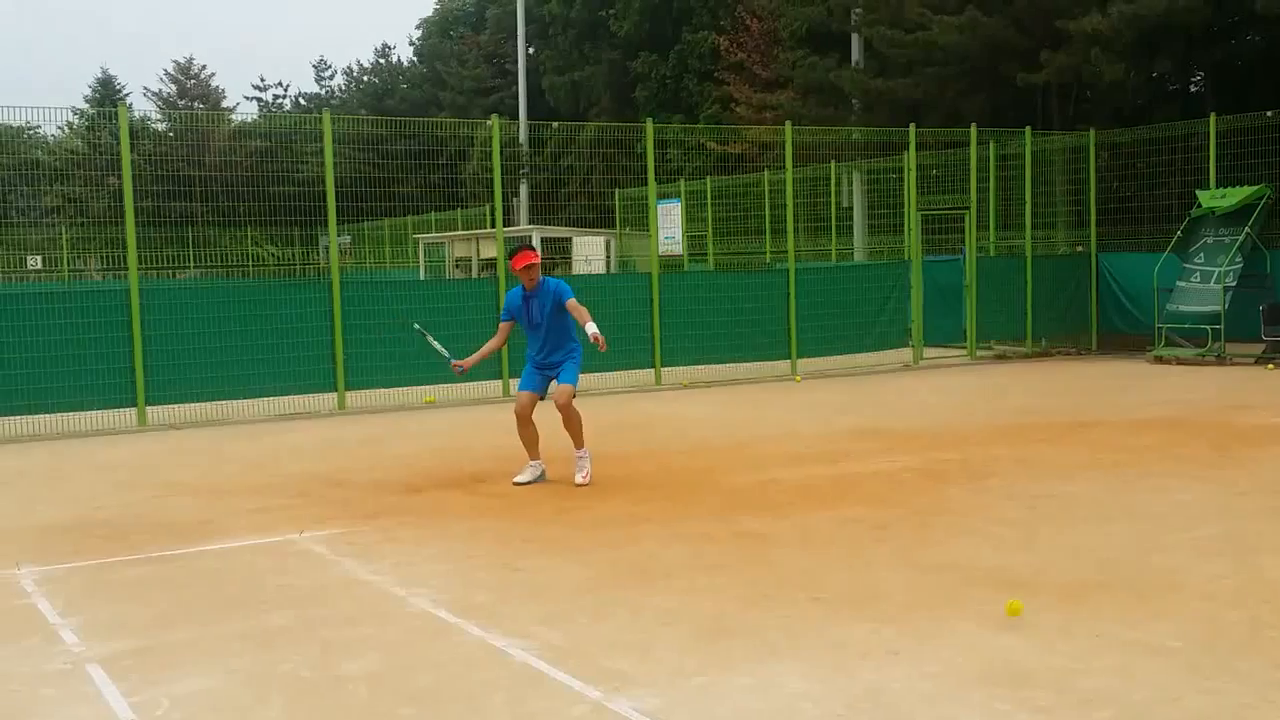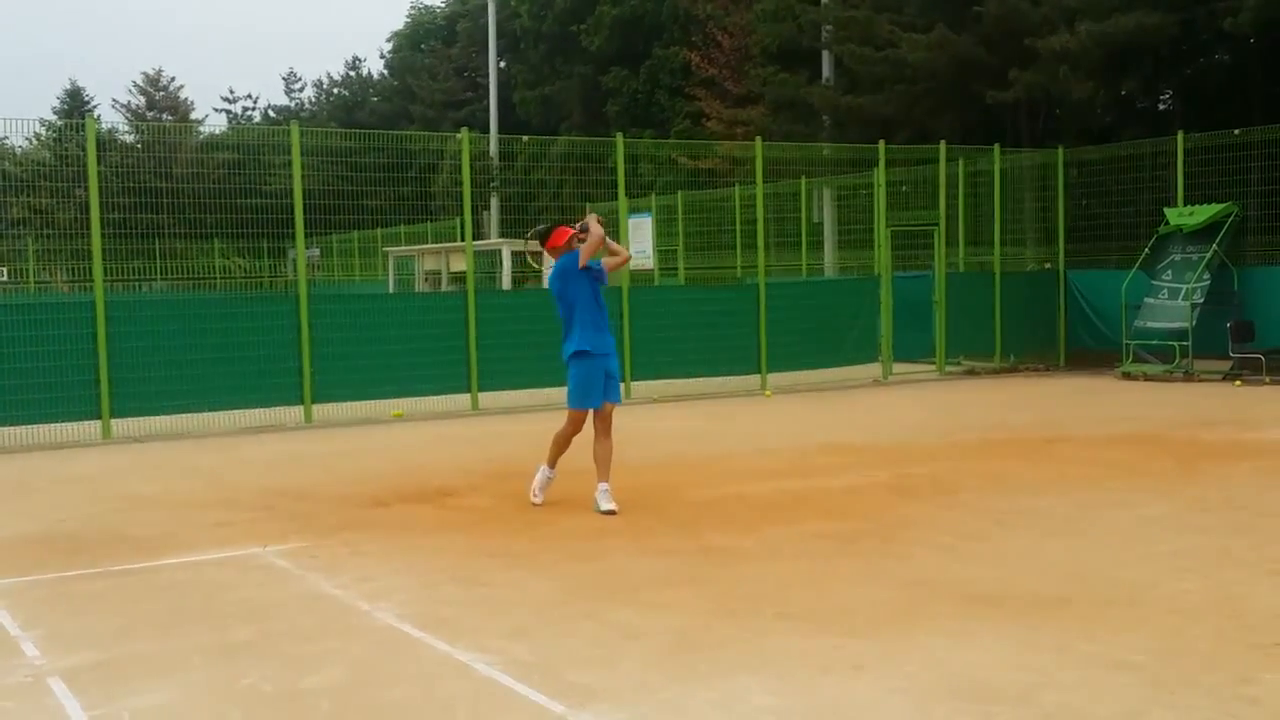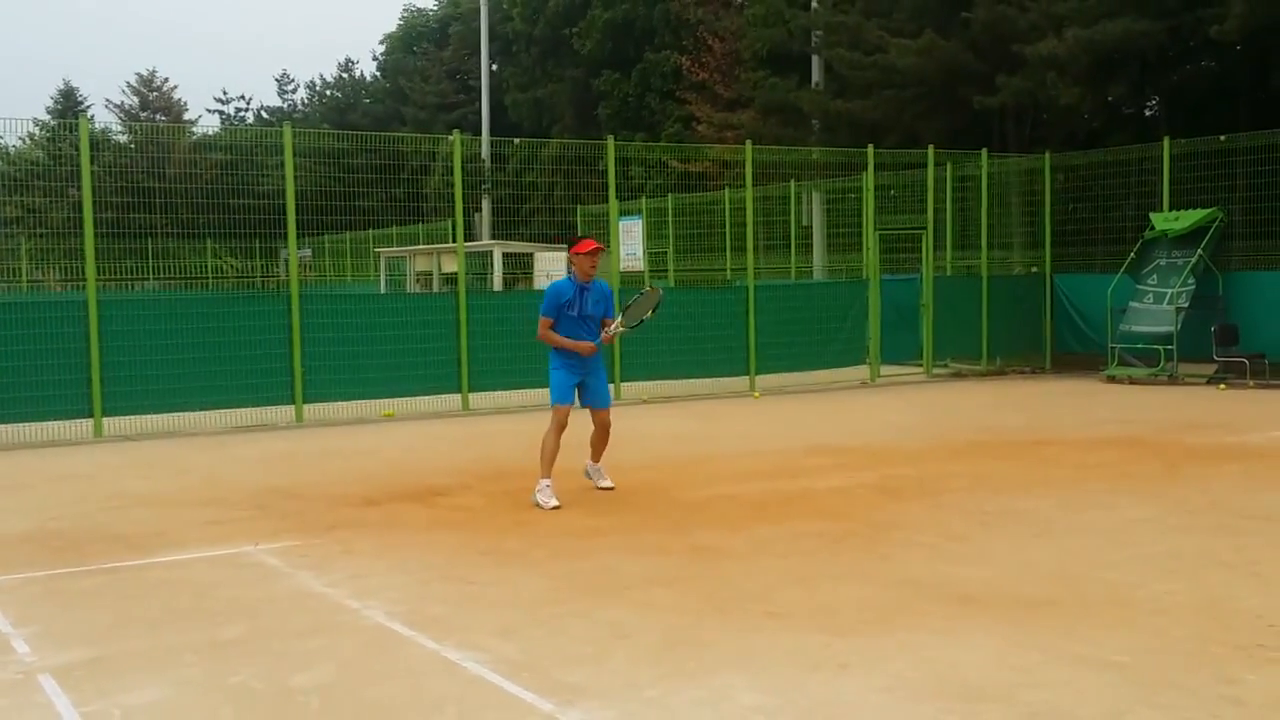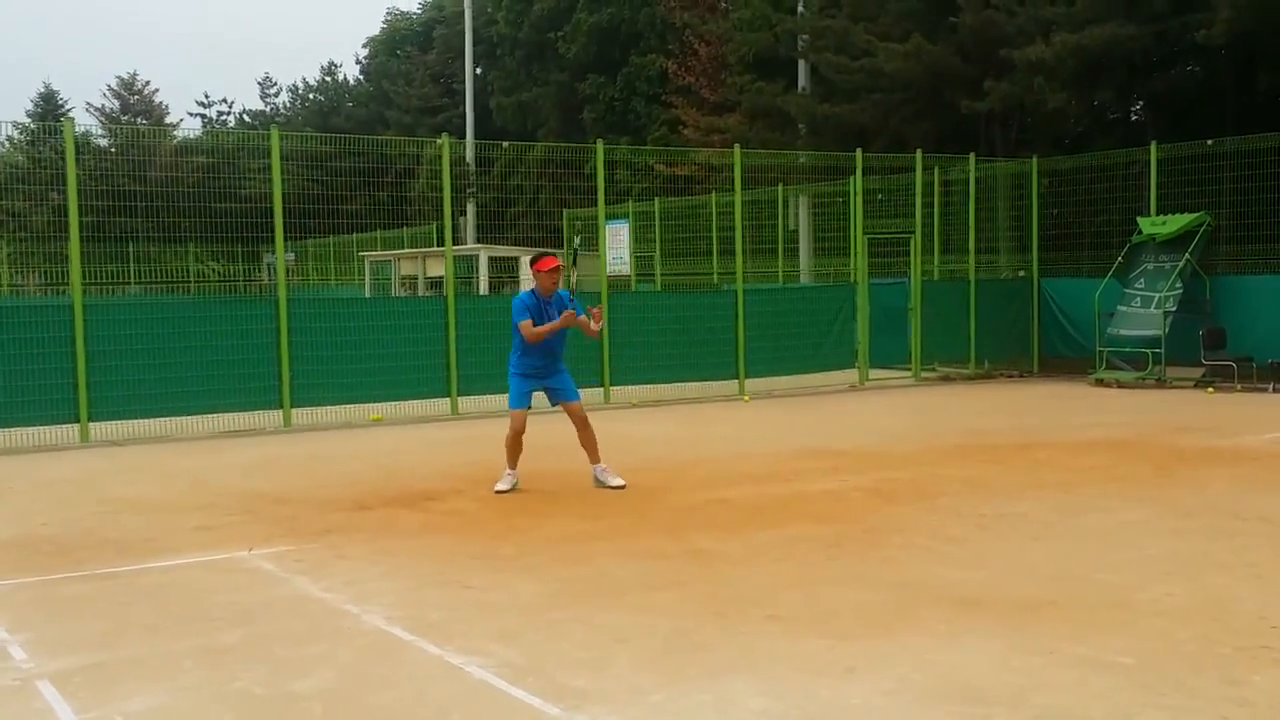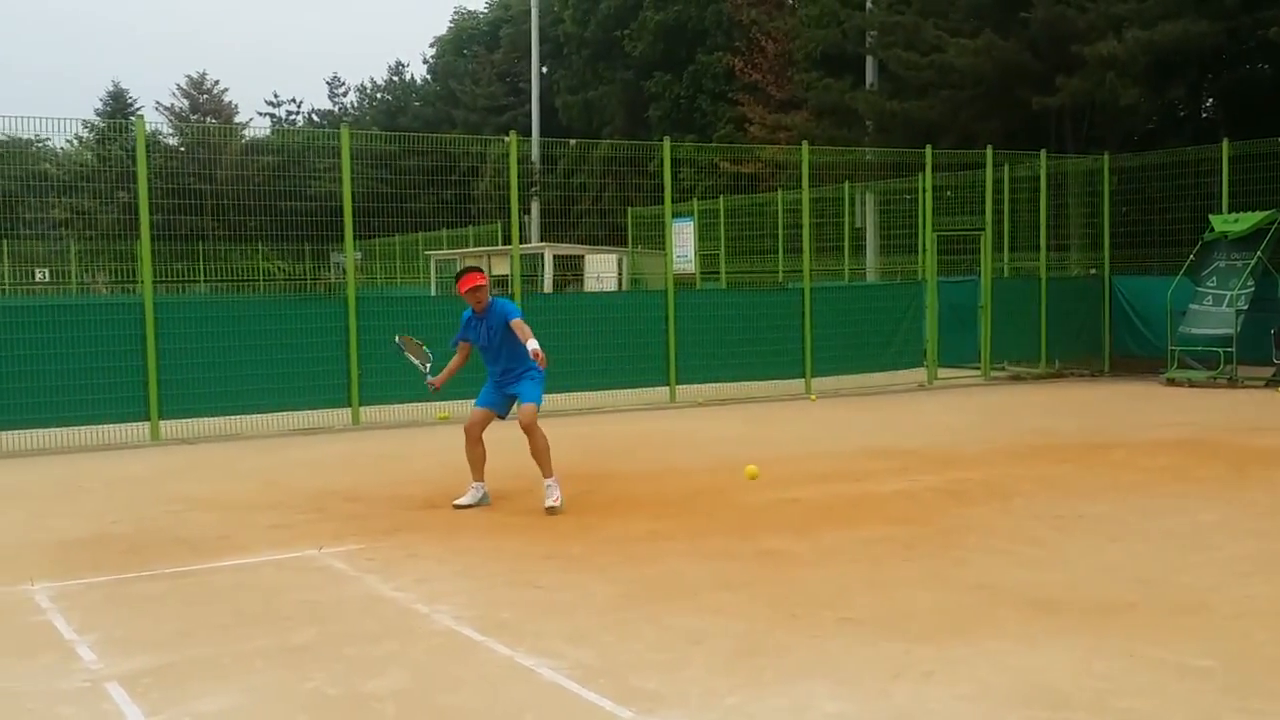
dt=1s
person 1, frame 1
left shoulder: (557, 287)
right shoulder: (512, 298)
left elbow: (576, 309)
right elbow: (499, 338)
left wrist: (592, 328)
right wrist: (470, 361)
left hip: (567, 357)
right hip: (537, 361)
left knee: (563, 402)
right knee: (521, 410)
left ankle: (581, 455)
right ankle: (536, 466)
person 1, frame 2
left shoulder: (585, 268)
right shoulder: (563, 272)
left elbow: (623, 256)
right elbow: (598, 238)
left wrist: (589, 232)
right wrist: (593, 221)
left hip: (606, 353)
right hip: (583, 356)
left knee: (603, 424)
right knee: (573, 425)
left ankle: (603, 491)
right ankle: (547, 471)
person 1, frame 3
left shoulder: (604, 290)
right shoulder: (556, 290)
left elbow: (608, 327)
right elbow: (542, 332)
left wrist: (607, 336)
right wrist: (576, 345)
left hip: (593, 365)
right hip: (564, 364)
left knee: (603, 423)
right knee: (559, 420)
left ankle: (594, 466)
right ankle: (544, 486)
person 1, frame 4
left shoulder: (566, 299)
right shoulder: (521, 301)
left elbow: (589, 330)
right elbow: (529, 335)
left wrist: (595, 322)
right wrist: (560, 323)
left hip: (555, 370)
right hip: (523, 372)
left knee: (580, 417)
right knee: (517, 427)
left ankle: (600, 470)
right ankle: (511, 474)
person 1, frame 5
left shoulder: (505, 307)
right shoulder: (467, 318)
left elbow: (521, 328)
right elbow: (462, 354)
left wrist: (532, 345)
right wrist: (439, 379)
left hip: (527, 375)
right hip: (497, 381)
left knee: (527, 422)
right knee: (471, 428)
left ankle: (550, 484)
right ankle: (478, 489)
